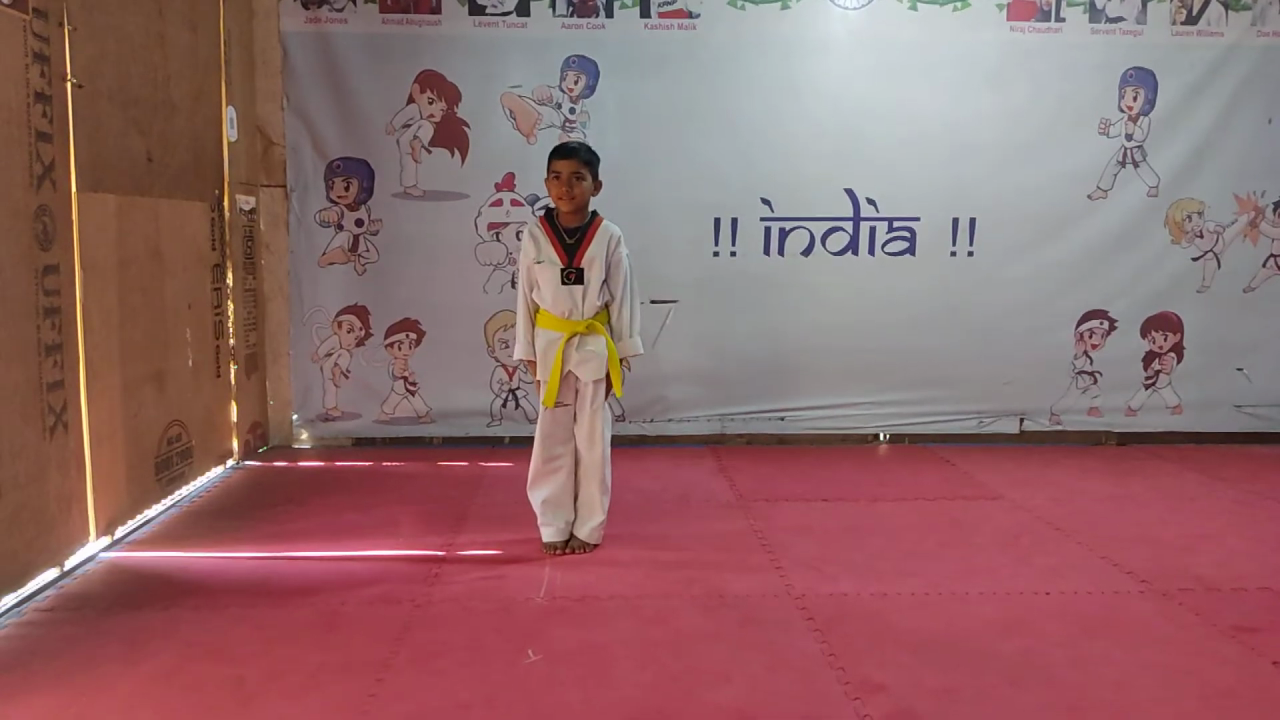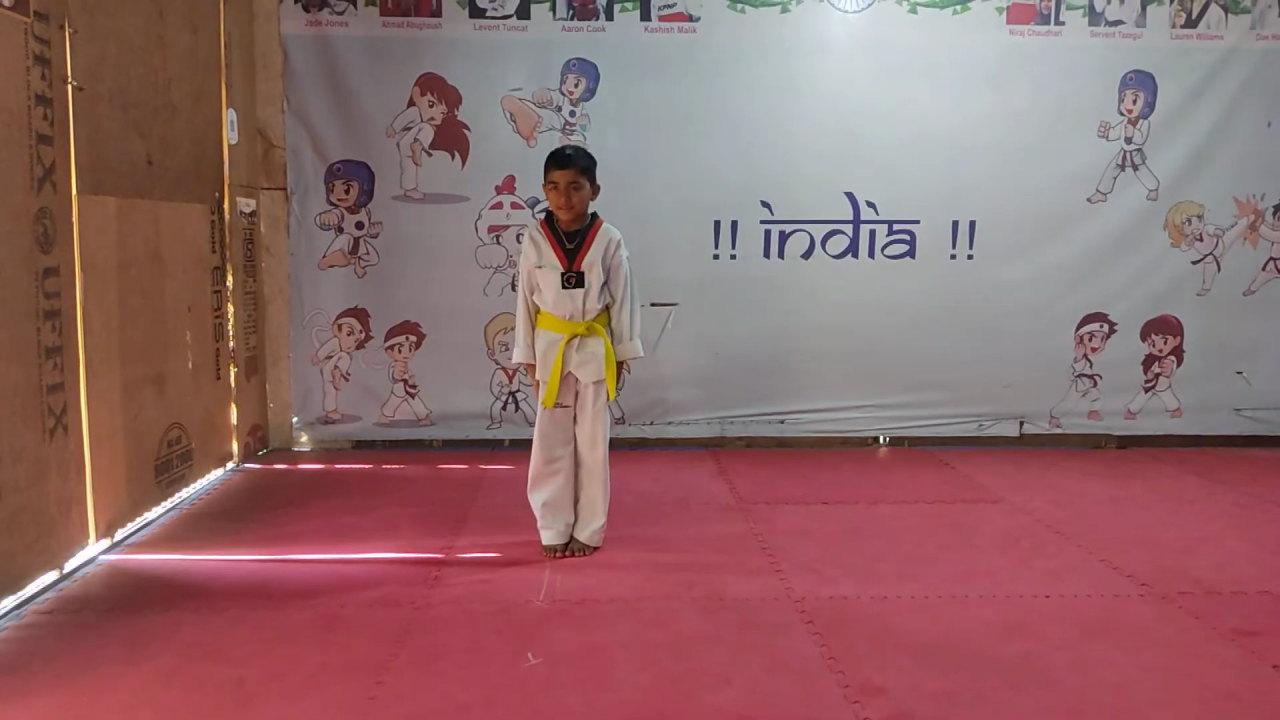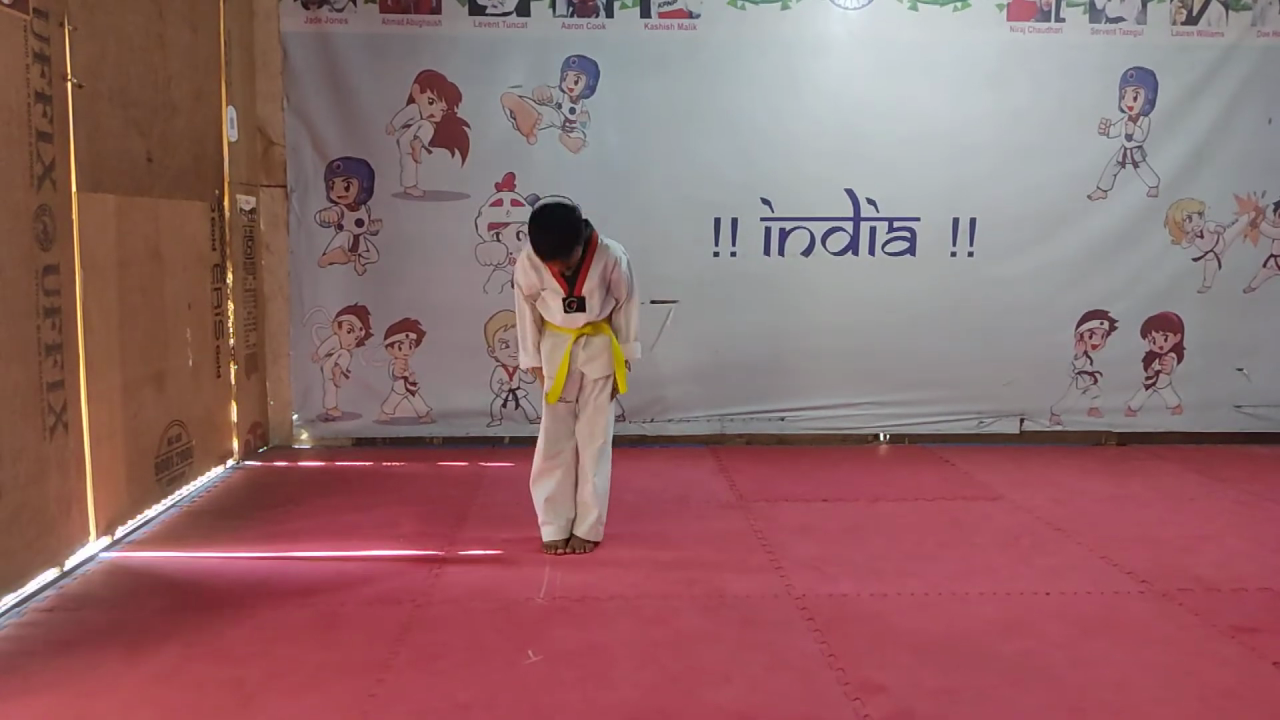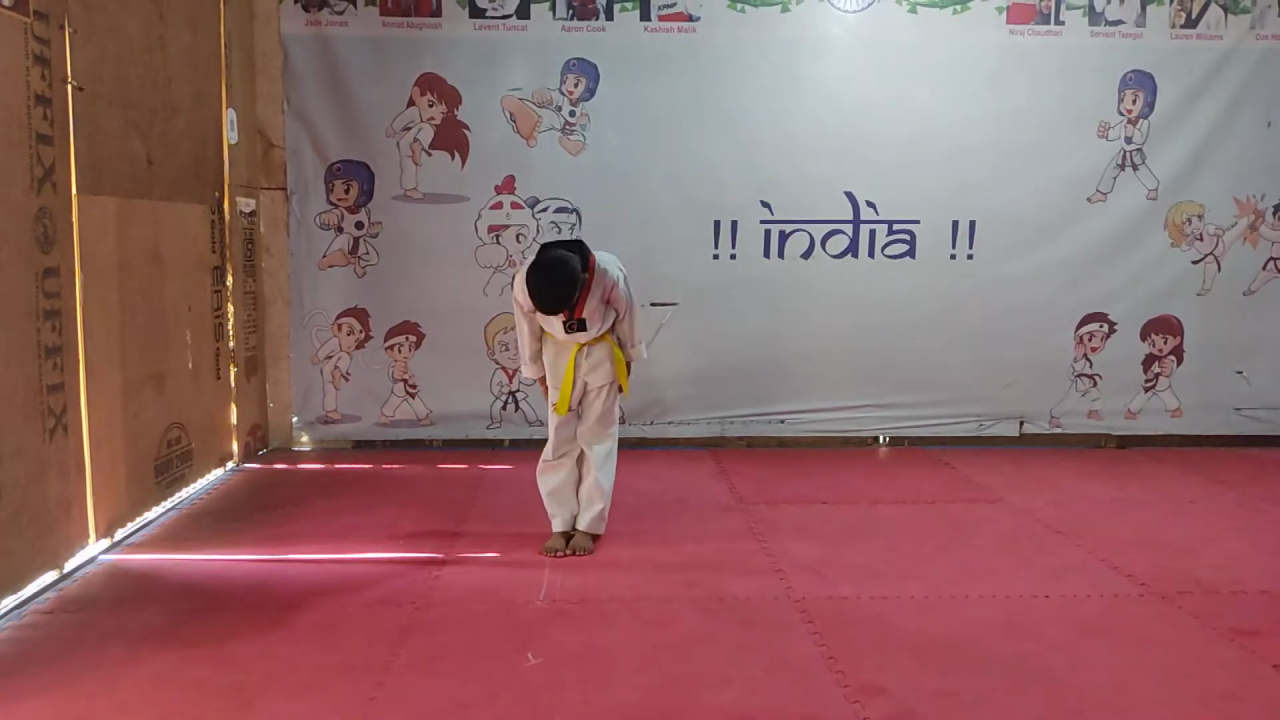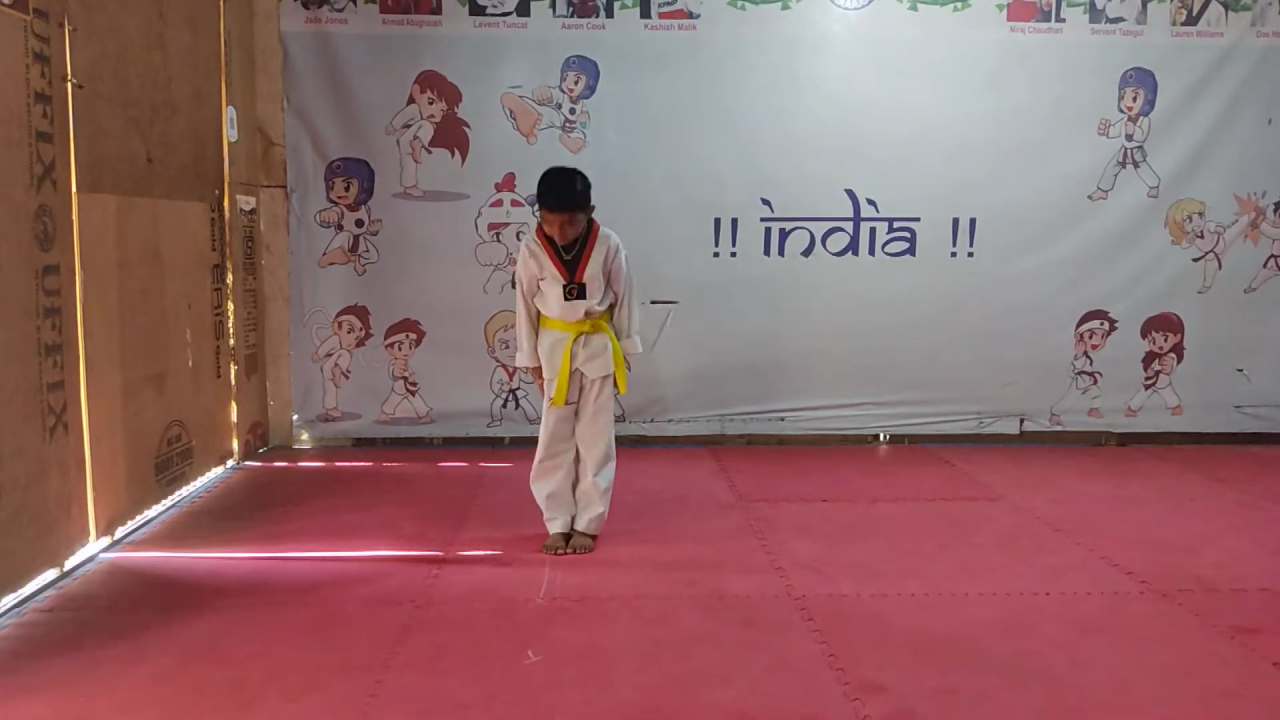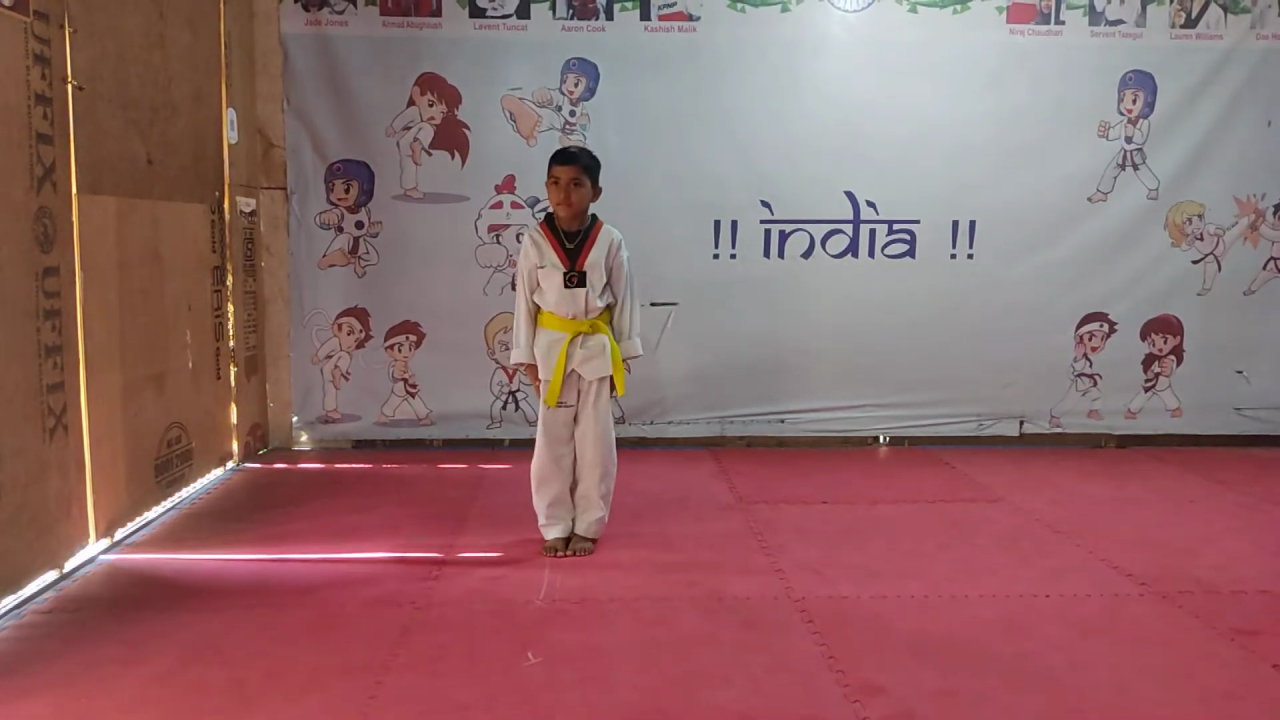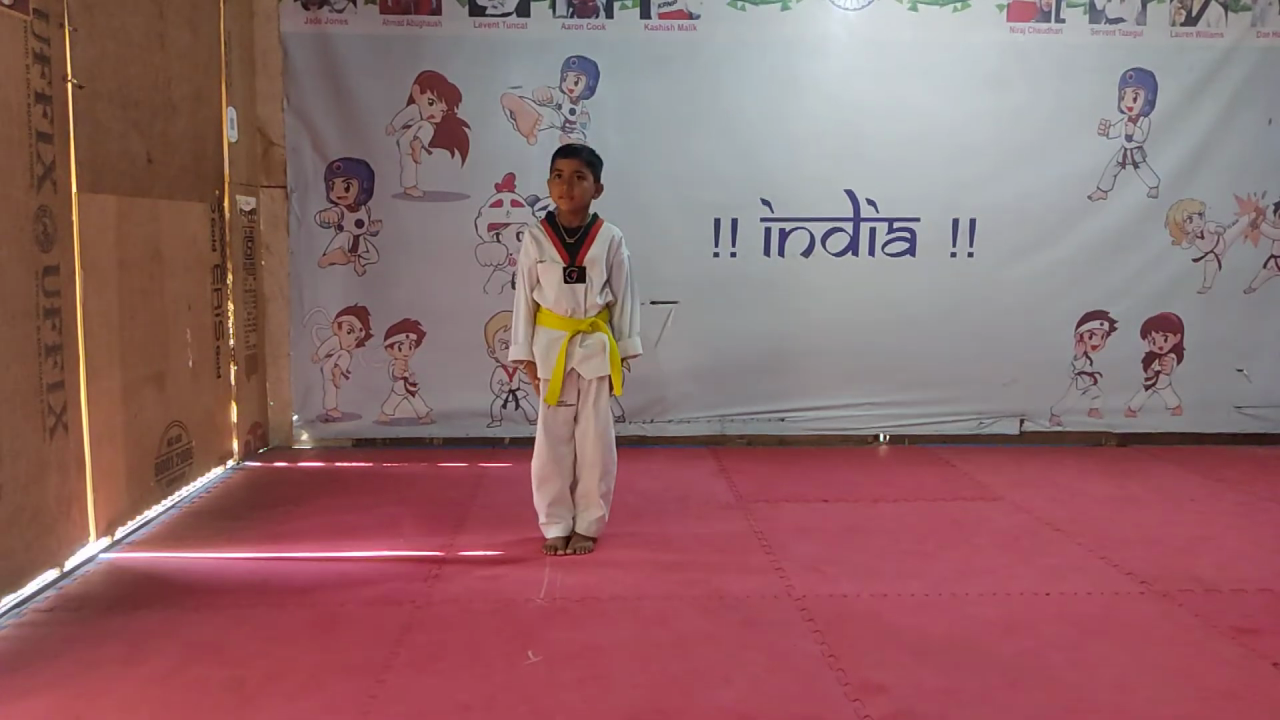
dt=0.2s
person 1, frame 1
left shoulder: (610, 237)
right shoulder: (534, 237)
left elbow: (623, 299)
right elbow: (526, 299)
left wrist: (619, 357)
right wrist: (530, 356)
left hip: (594, 348)
right hip: (551, 347)
left knee: (593, 442)
right knee: (551, 441)
left ankle: (587, 529)
right ankle: (555, 528)
person 1, frame 2
left shoulder: (610, 241)
right shoulder: (535, 241)
left elbow: (623, 301)
right elbow: (525, 301)
left wrist: (620, 358)
right wrist: (529, 359)
left hip: (594, 350)
right hip: (551, 348)
left knee: (592, 443)
right knee: (550, 444)
left ankle: (588, 531)
right ankle: (554, 531)
person 1, frame 3
left shoulder: (611, 256)
right shoulder: (528, 260)
left elbow: (626, 308)
right elbow: (527, 313)
left wrist: (621, 360)
right wrist: (536, 363)
left hip: (597, 348)
right hip: (557, 349)
left knee: (594, 439)
right knee: (553, 439)
left ankle: (587, 528)
right ankle: (555, 528)
person 1, frame 4
left shoulder: (608, 274)
right shoulder: (525, 283)
left elbow: (626, 317)
right elbow: (528, 328)
left wrist: (625, 364)
right wrist: (538, 373)
left hip: (601, 356)
right hip: (560, 358)
left knee: (598, 440)
right knee: (560, 442)
left ankle: (588, 525)
right ankle: (561, 525)
person 1, frame 5
left shoulder: (609, 246)
right shoulder: (531, 252)
left elbow: (624, 300)
right elbow: (526, 307)
left wrist: (622, 355)
right wrist: (533, 362)
left hip: (599, 347)
right hip: (555, 347)
left knee: (595, 437)
right knee: (554, 437)
left ankle: (587, 523)
right ankle: (557, 523)
person 1, frame 6
left shoulder: (610, 241)
right shoulder: (535, 243)
left elbow: (624, 300)
right elbow: (525, 301)
left wrist: (621, 357)
right wrist: (528, 359)
left hip: (597, 348)
right hip: (552, 348)
left knee: (595, 441)
right knee: (552, 442)
left ankle: (587, 527)
right ankle: (556, 527)
person 1, frame 7
left shoulder: (610, 239)
right shoulder: (536, 239)
left elbow: (624, 298)
right elbow: (524, 298)
left wrist: (622, 354)
right wrist: (526, 356)
left hip: (596, 346)
right hip: (551, 346)
left knee: (595, 440)
right knee: (553, 440)
left ankle: (587, 526)
right ankle: (556, 526)
